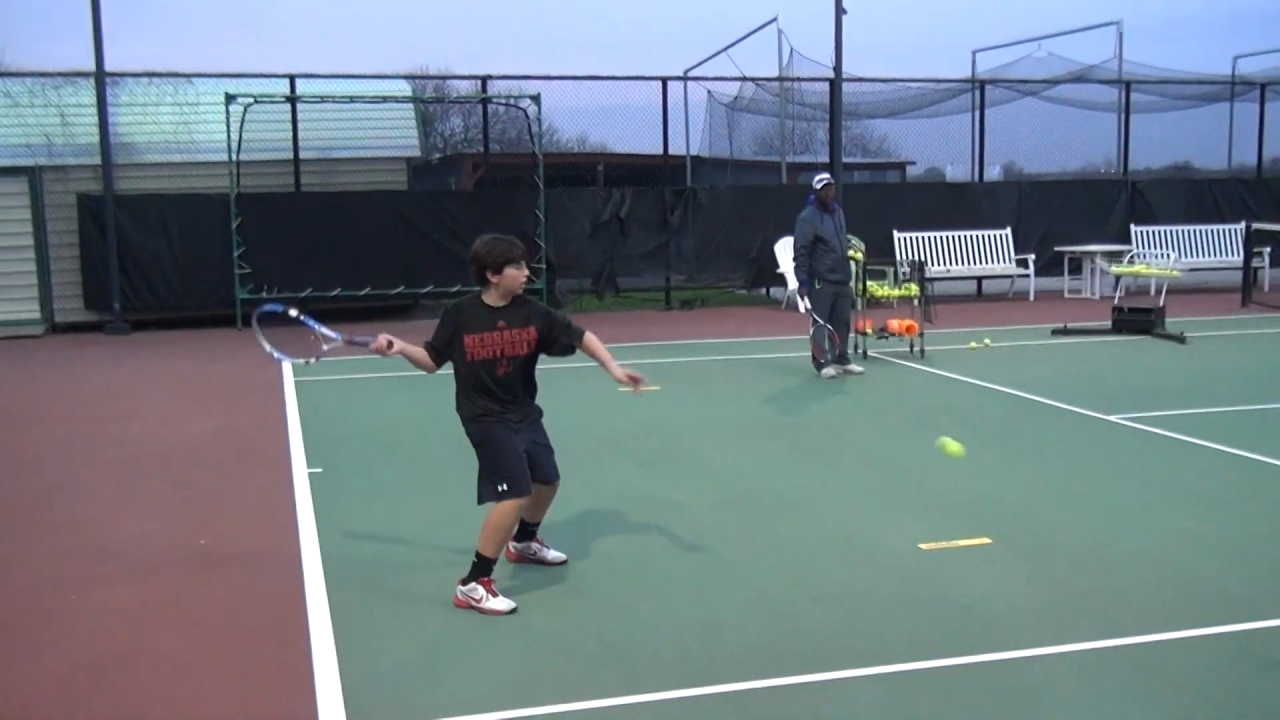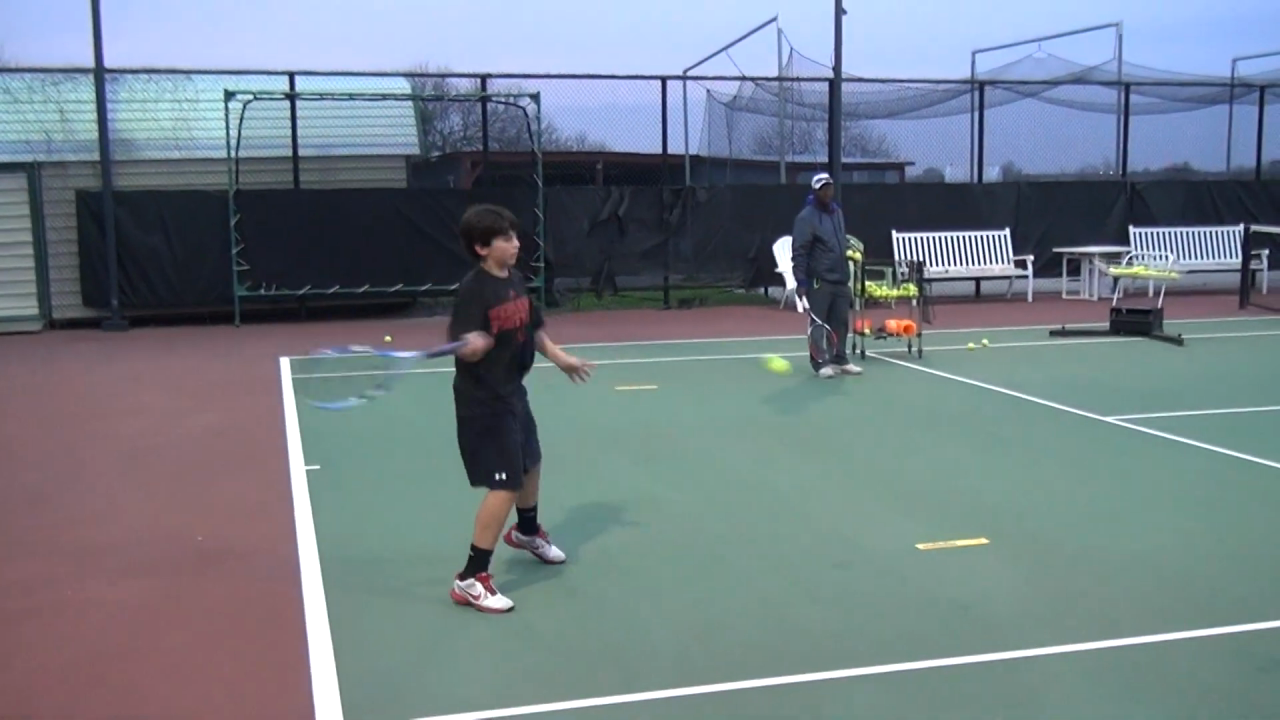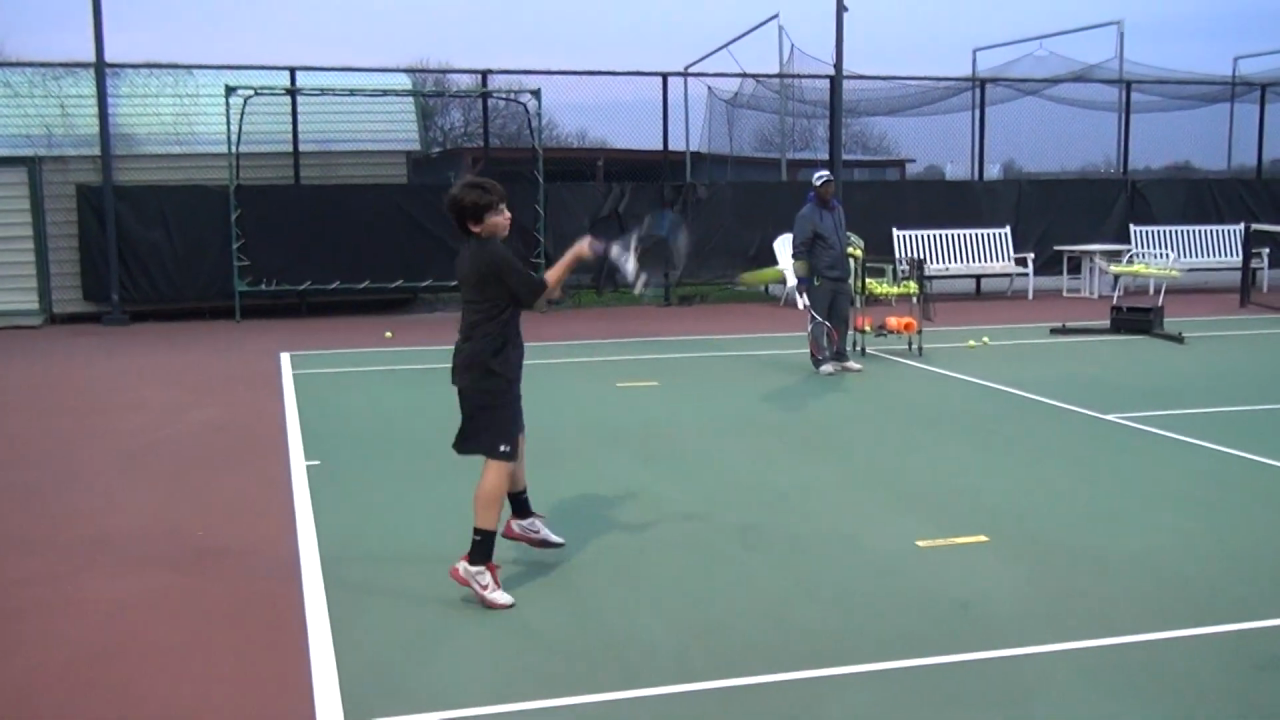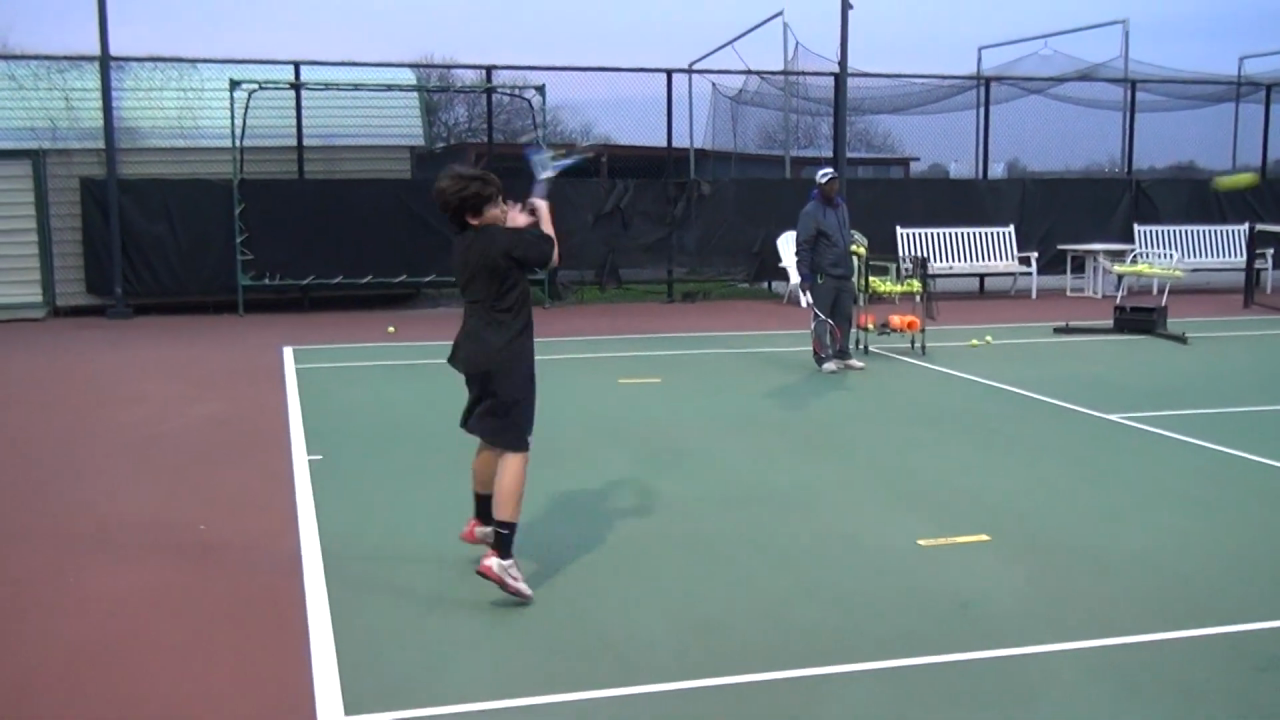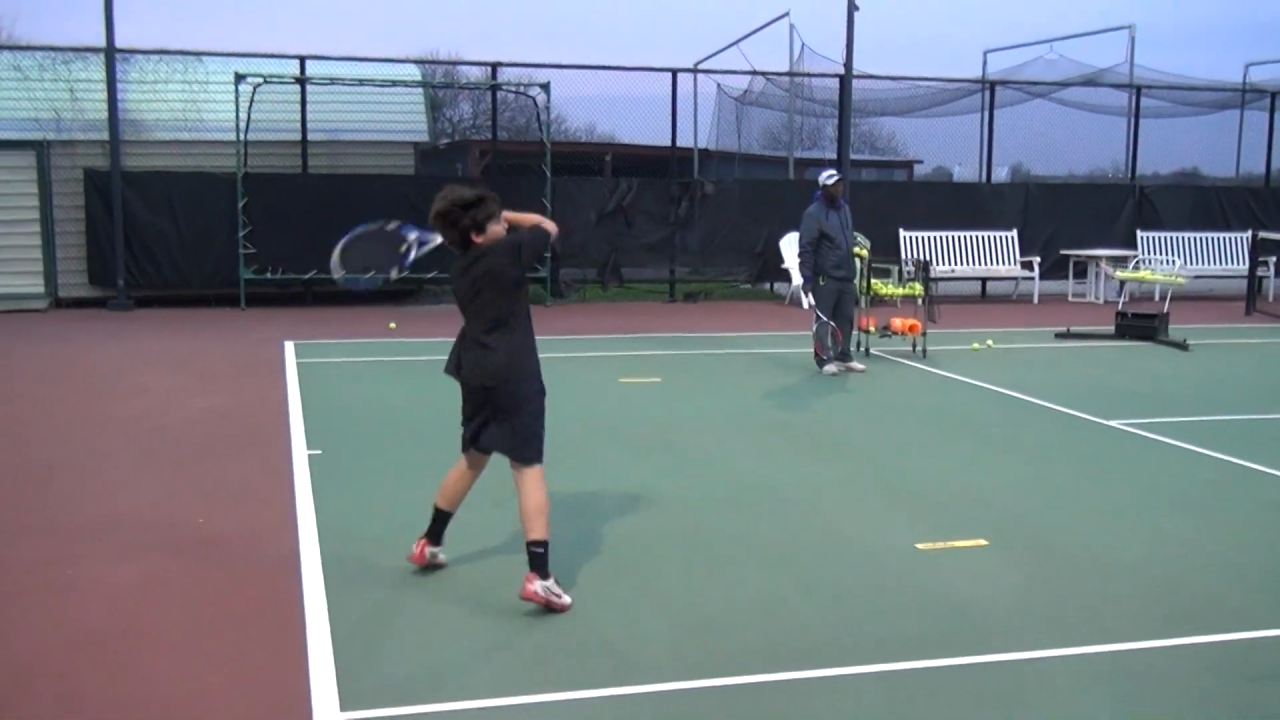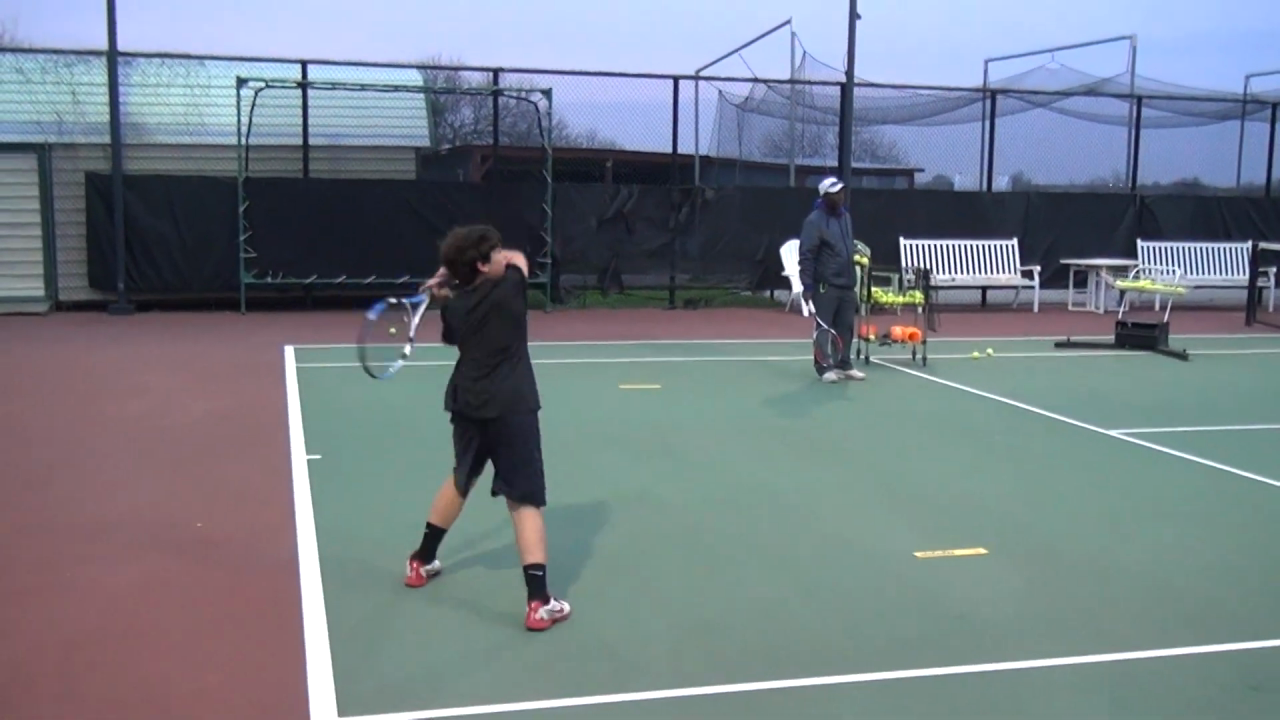
dt=0.1s
person 1, frame 1
left shoulder: (534, 311)
right shoulder: (460, 315)
left elbow: (580, 336)
right elbow: (432, 361)
left wrist: (614, 368)
right wrist: (400, 348)
left hip: (522, 413)
right hip: (485, 416)
left knee: (546, 481)
right knee: (513, 495)
left ankle: (523, 540)
right ankle: (473, 583)
person 1, frame 2
left shoulder: (515, 282)
right shoulder: (473, 289)
left elbow: (533, 330)
right elbow: (466, 349)
left wrist: (560, 359)
right wrist: (471, 345)
left hip: (512, 391)
right hip: (482, 398)
left knee: (530, 464)
right knee: (506, 483)
left ankle: (526, 531)
person 1, frame 3
left shoulder: (480, 250)
right shoulder: (491, 254)
right elbow: (536, 293)
left wrist: (557, 272)
right wrist: (572, 258)
left hip: (493, 361)
right hip: (487, 368)
left knee: (513, 442)
right knee: (499, 456)
left ankle: (522, 517)
person 1, frame 4
left shoulder: (467, 242)
right shoulder: (499, 240)
right elbow: (549, 255)
left wrist: (515, 222)
right wrist: (543, 212)
left hip: (482, 353)
right hip: (505, 358)
left knee: (494, 439)
right knee: (514, 449)
left ankle: (482, 521)
person 1, frame 5
left shoulder: (461, 264)
right shoulder: (511, 248)
right elbow: (549, 229)
right wrist: (508, 217)
left hip: (475, 371)
right hip: (515, 373)
left knee: (474, 456)
right knee: (529, 467)
person 1, frame 6
left shoulder: (455, 304)
right shoulder: (509, 286)
right elbow: (520, 260)
left wrist: (447, 279)
left hip: (468, 404)
right hip: (512, 407)
left knee: (461, 480)
right knee: (525, 501)
left ankle: (421, 561)
person 2, frame 1
left shoulder: (838, 212)
right shoulder: (807, 217)
right elbow: (801, 252)
left wrist: (851, 250)
right wrist: (802, 282)
left hip: (843, 279)
right hip: (820, 282)
left knee: (842, 322)
right knee: (821, 324)
left ankle: (842, 359)
right ankle: (822, 363)
person 2, frame 2
left shoulder: (837, 212)
right shoulder: (806, 217)
right elbow: (799, 252)
right wrist: (801, 281)
left hip: (841, 279)
right hip: (819, 281)
left knee: (841, 322)
left ankle: (839, 360)
right ankle: (820, 363)
person 2, frame 3
left shoulder: (838, 209)
right shoulder: (807, 214)
right elbow: (800, 249)
left wrist: (850, 248)
right wrist: (802, 278)
left hip: (841, 276)
right hip: (819, 278)
left knee: (841, 319)
left ankle: (840, 356)
right ankle: (820, 360)
person 2, frame 4
left shoulder: (842, 206)
right shoulder: (811, 211)
right elbow: (803, 246)
right wrist: (805, 276)
left hip: (845, 274)
right hip: (823, 276)
left knee: (844, 317)
left ankle: (843, 354)
right ankle: (823, 357)
person 2, frame 5
left shoulder: (845, 209)
right shoulder: (814, 213)
right elbow: (806, 248)
right wrist: (807, 278)
left hip: (847, 276)
right hip: (825, 278)
left knee: (846, 319)
left ankle: (843, 357)
right ankle: (824, 360)
person 2, frame 6
left shoulder: (845, 216)
right shoulder: (814, 221)
right elbow: (807, 256)
right wrist: (807, 285)
left hip: (847, 284)
right hip: (825, 285)
left knee: (846, 327)
right knee: (824, 328)
left ankle: (843, 364)
right ankle: (824, 367)
